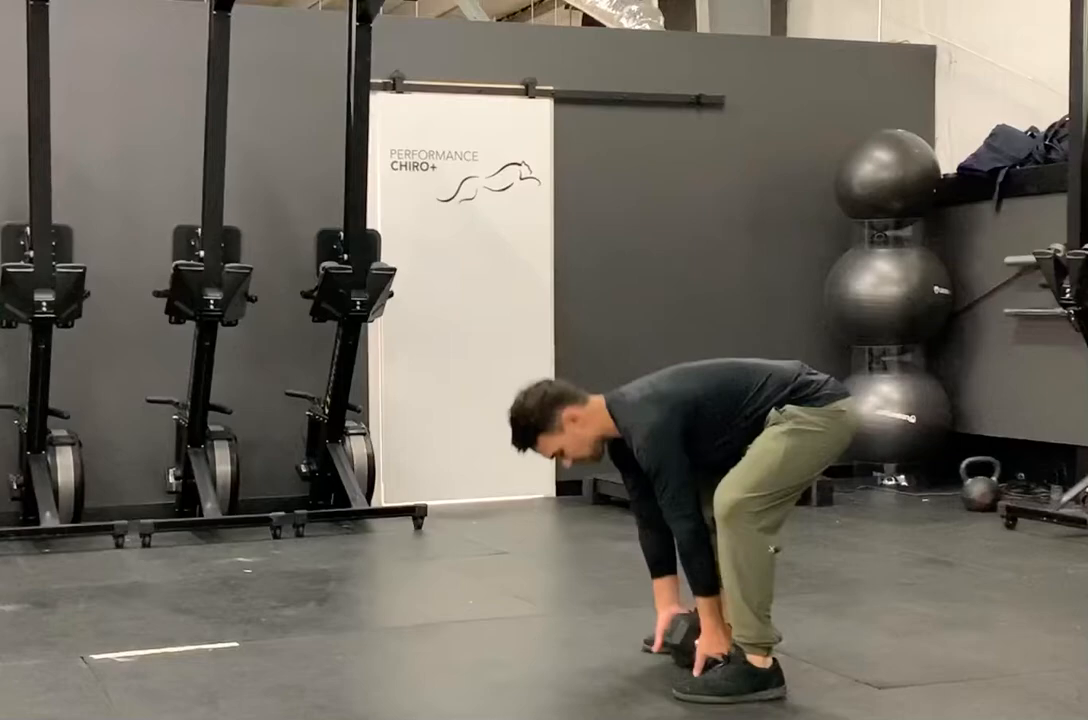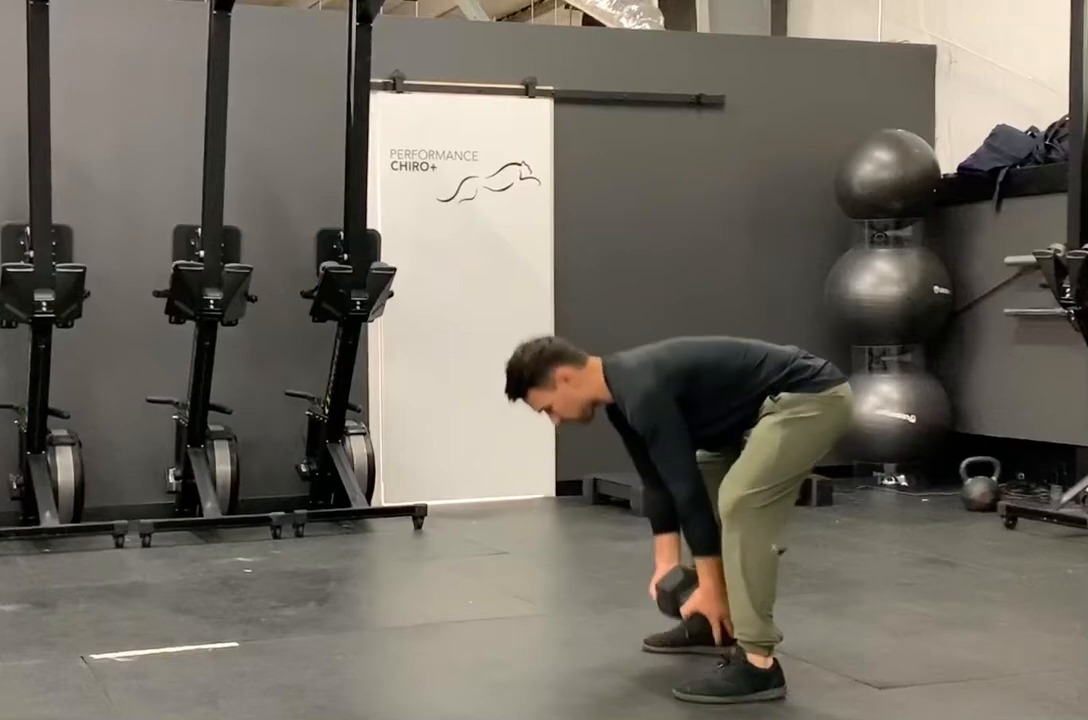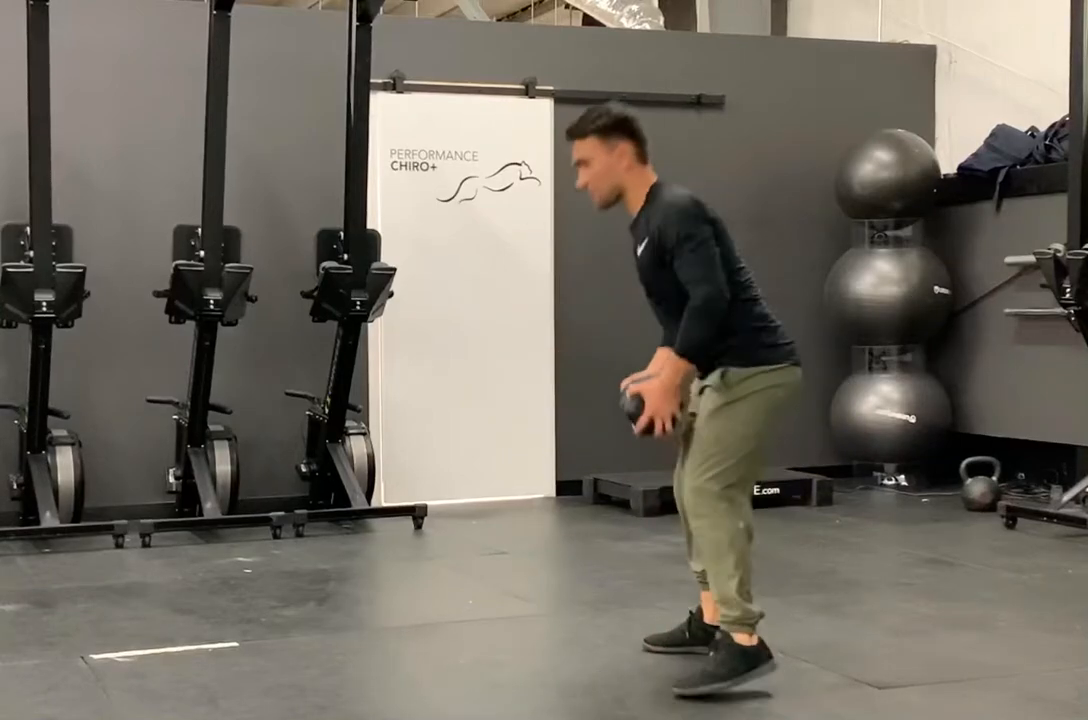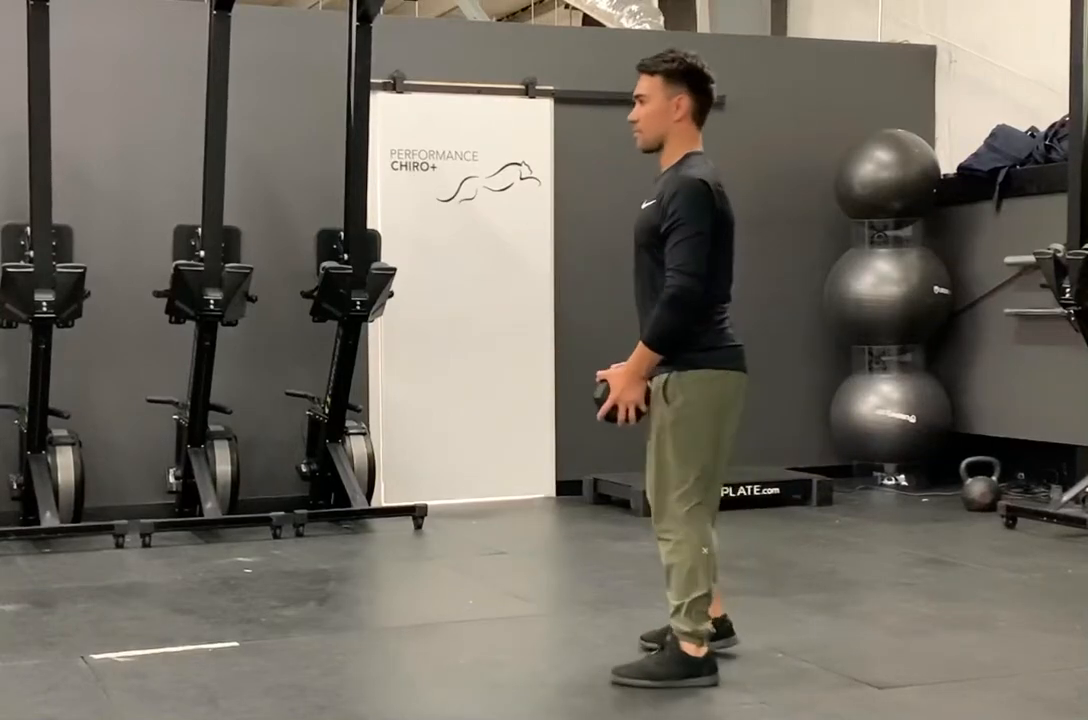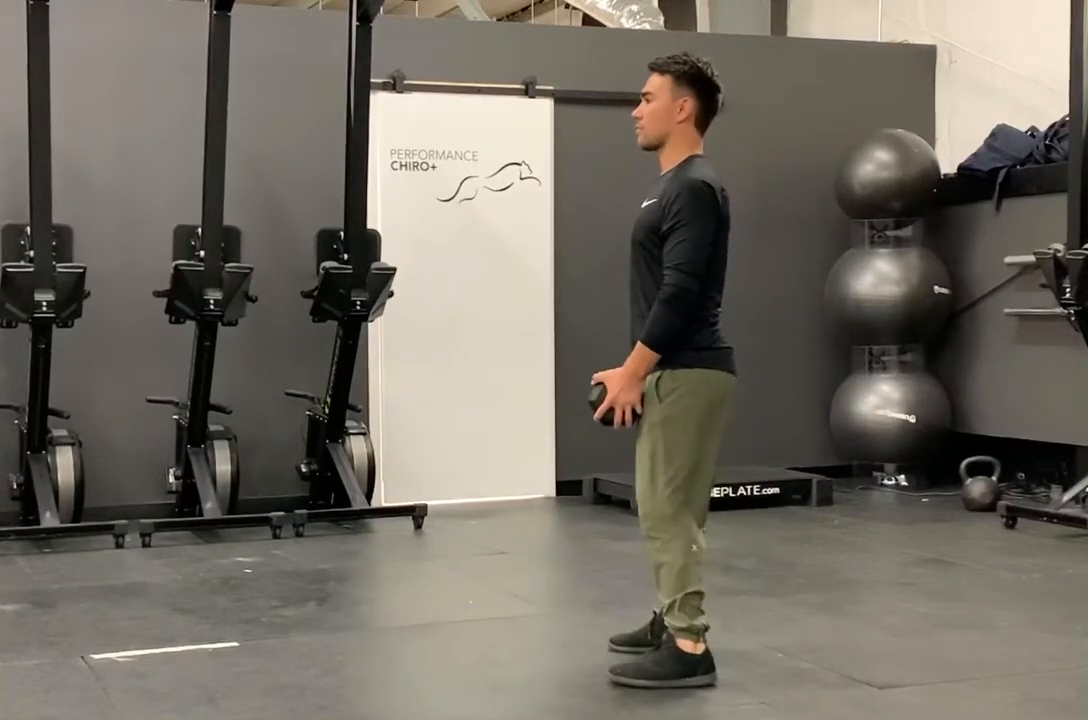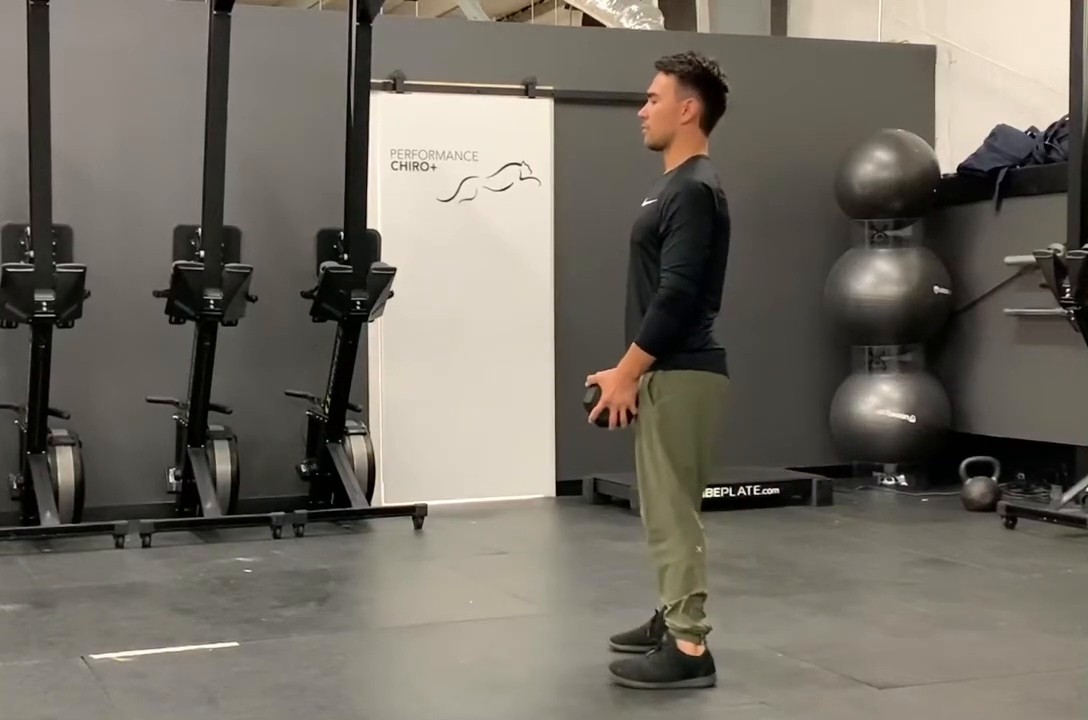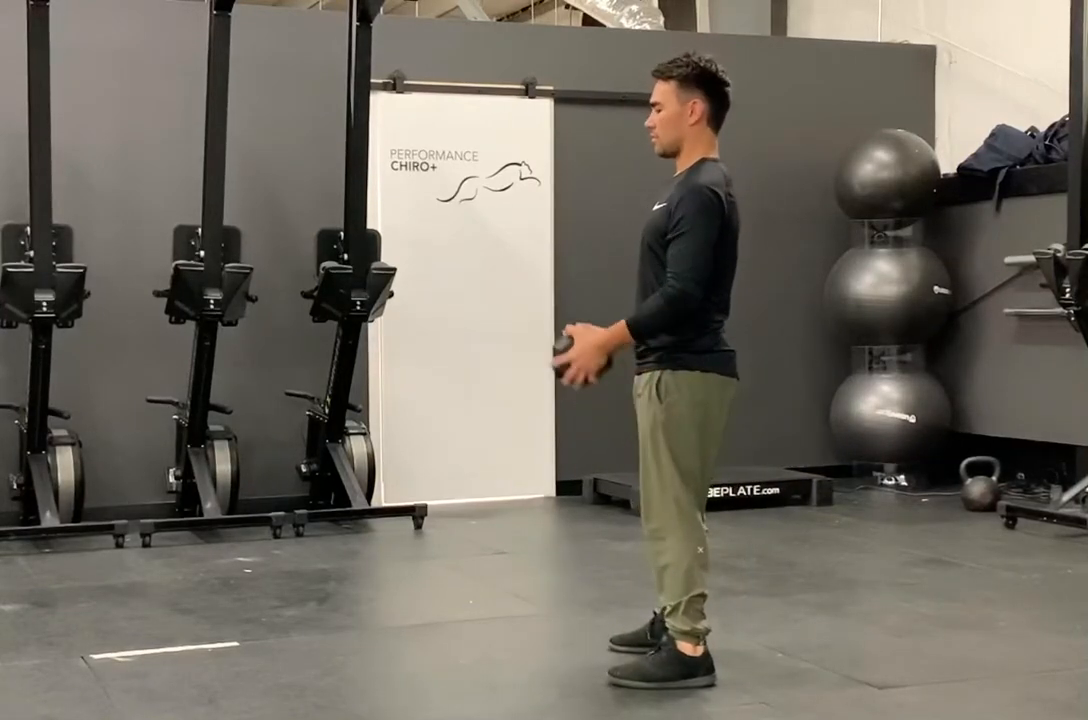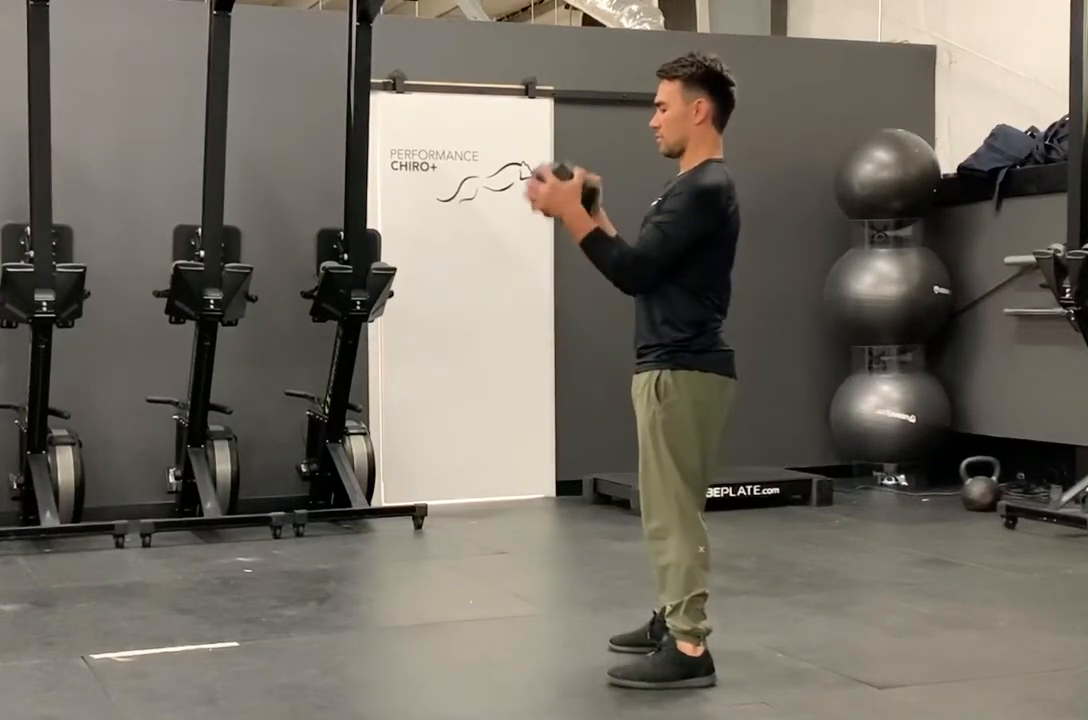
dt=0.4s
person 1, frame 1
left shoulder: (650, 428)
right shoulder: (623, 426)
left elbow: (687, 525)
right elbow: (652, 521)
left wrist: (713, 629)
right wrist: (667, 605)
left hip: (818, 411)
right hip: (788, 410)
left knee: (736, 507)
right knee: (705, 500)
left ankle: (756, 663)
right ankle: (729, 622)
person 1, frame 2
left shoulder: (643, 395)
right shoulder: (623, 394)
left elbow: (690, 488)
right elbow: (658, 482)
left wrist: (710, 587)
right wrist: (666, 561)
left hip: (813, 396)
right hip: (776, 400)
right knee: (710, 492)
left ankle: (758, 663)
right ankle: (713, 624)
person 1, frame 3
left shoulder: (676, 211)
right shoulder: (645, 222)
left elbow: (712, 301)
left wrist: (669, 384)
right wrist: (658, 370)
left hip: (755, 367)
right hip: (726, 368)
left knee: (709, 493)
right knee: (697, 487)
left ankle: (743, 642)
right ankle: (712, 617)
person 1, frame 4
left shoulder: (691, 186)
right shoulder: (681, 183)
left elbow: (684, 294)
left wrist: (633, 371)
right wrist: (644, 364)
left hip: (695, 372)
right hip: (692, 368)
left knee: (681, 506)
right knee: (681, 502)
left ankle: (691, 650)
right ankle: (708, 616)
person 1, frame 5
left shoulder: (694, 187)
right shoulder: (674, 185)
left elbow: (681, 293)
left wrist: (631, 371)
right wrist: (636, 367)
left hip: (687, 372)
right hip: (674, 368)
left knee: (667, 507)
right knee: (666, 503)
left ankle: (687, 649)
right ankle: (673, 620)
person 1, frame 6
left shoulder: (694, 190)
right shoulder: (675, 185)
left elbow: (678, 297)
left wrist: (625, 372)
right wrist: (632, 368)
left hip: (679, 374)
right hip: (668, 371)
left knee: (671, 509)
right knee: (665, 506)
left ankle: (688, 649)
right ankle: (673, 620)
person 1, frame 7
left shoulder: (702, 191)
right shoulder: (691, 187)
left elbow: (683, 295)
left wrist: (604, 340)
right wrist: (614, 333)
left hip: (683, 372)
right hip: (674, 367)
left knee: (673, 510)
right knee: (668, 508)
left ankle: (688, 650)
right ankle: (673, 619)
person 1, frame 8
left shoulder: (704, 189)
right shoulder: (693, 186)
left elbow: (634, 270)
right elbow: (642, 264)
left wrist: (570, 215)
right wrist: (586, 214)
left hip: (683, 371)
right hip: (671, 366)
left knee: (674, 510)
right knee: (667, 508)
left ankle: (688, 649)
right ankle: (674, 621)
